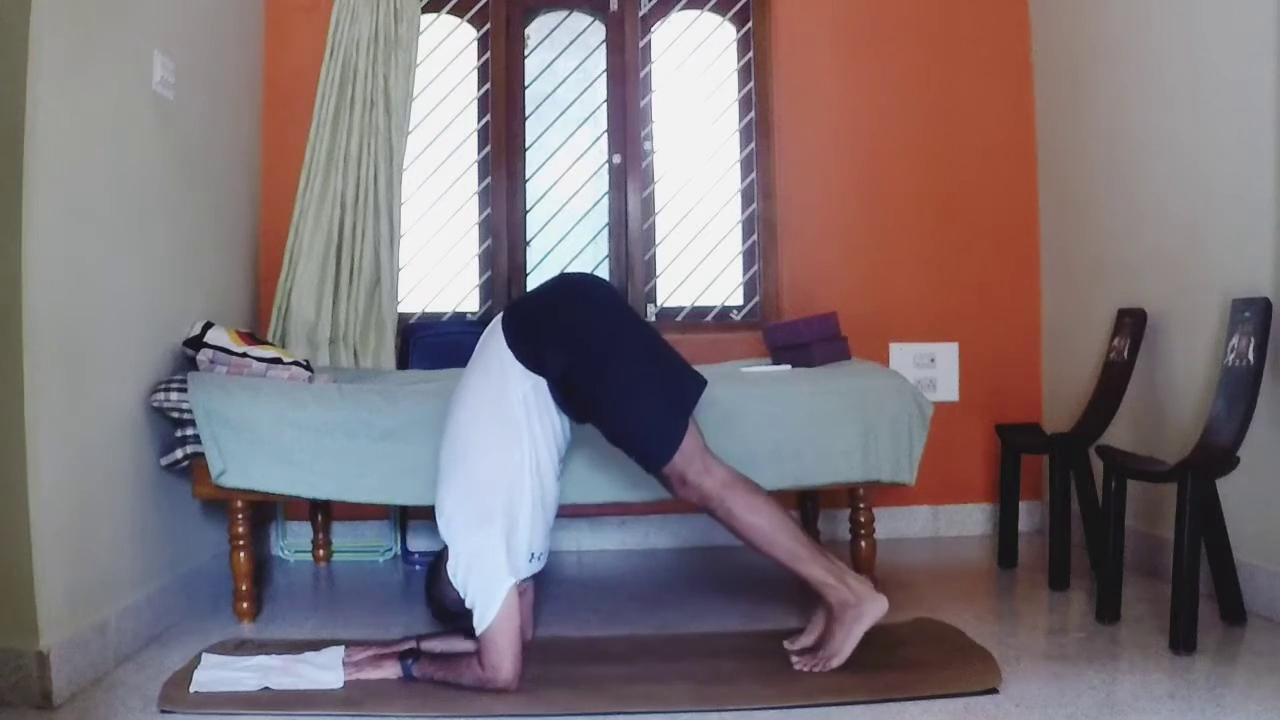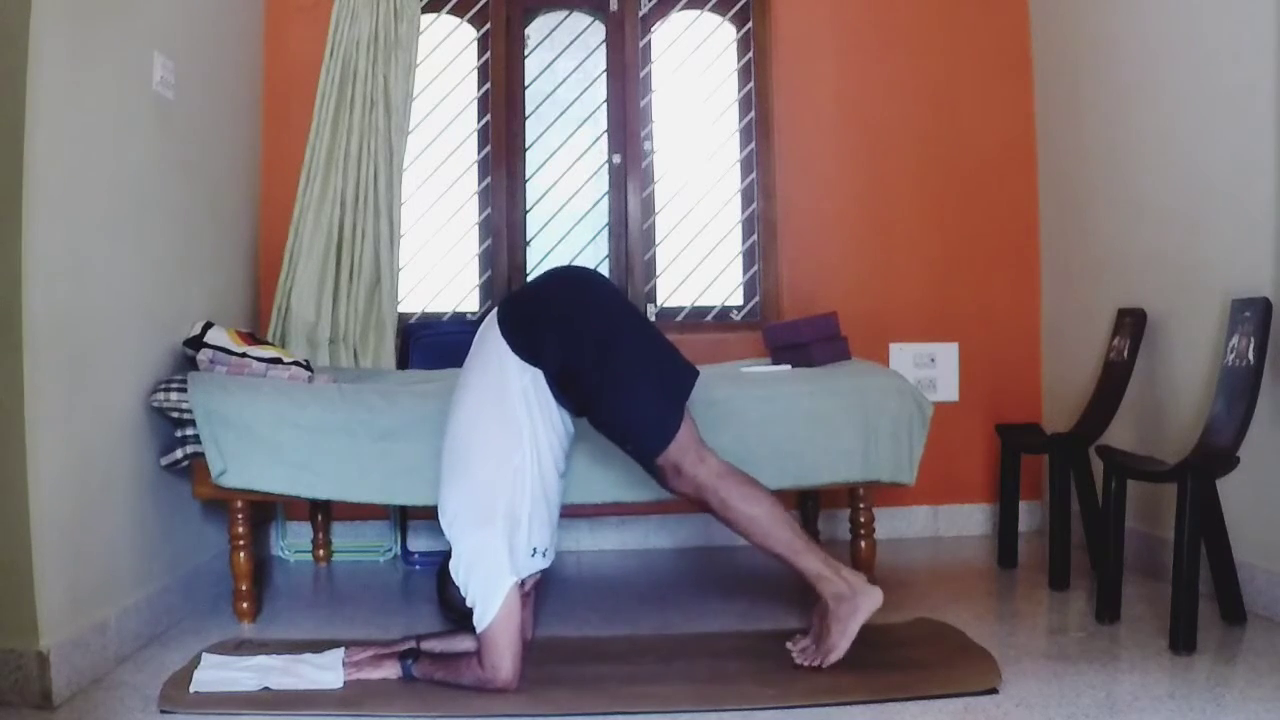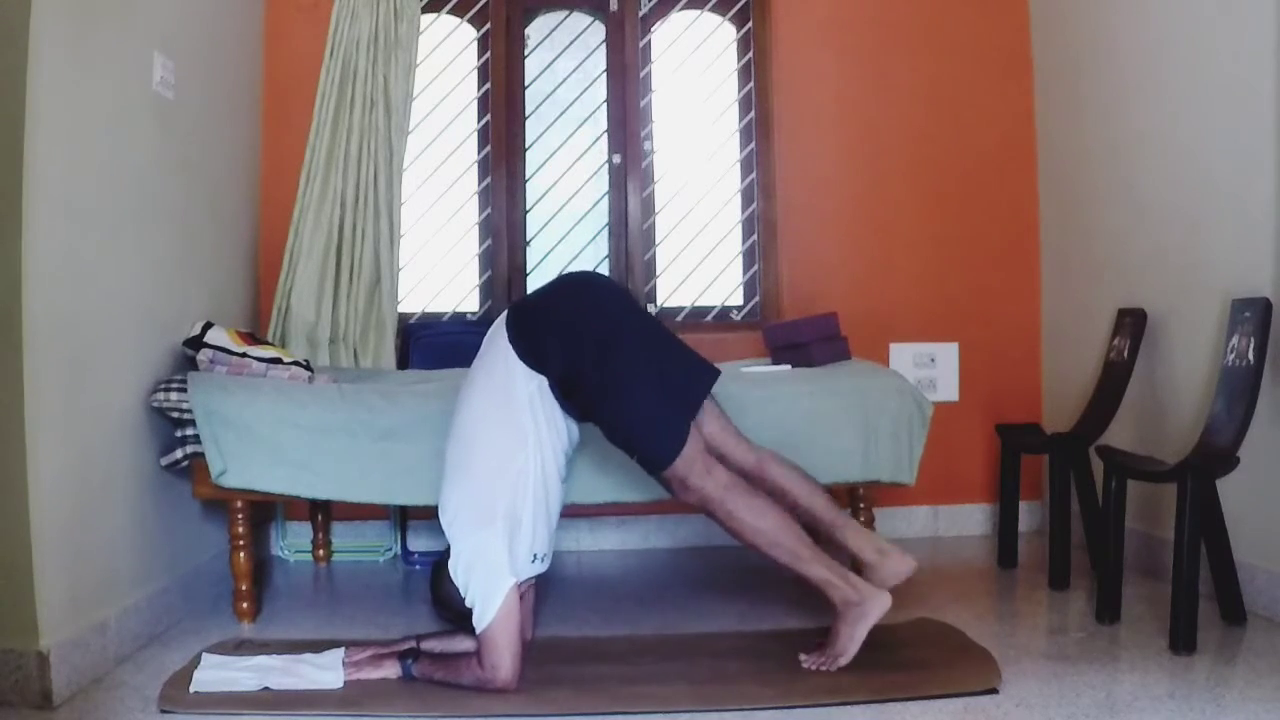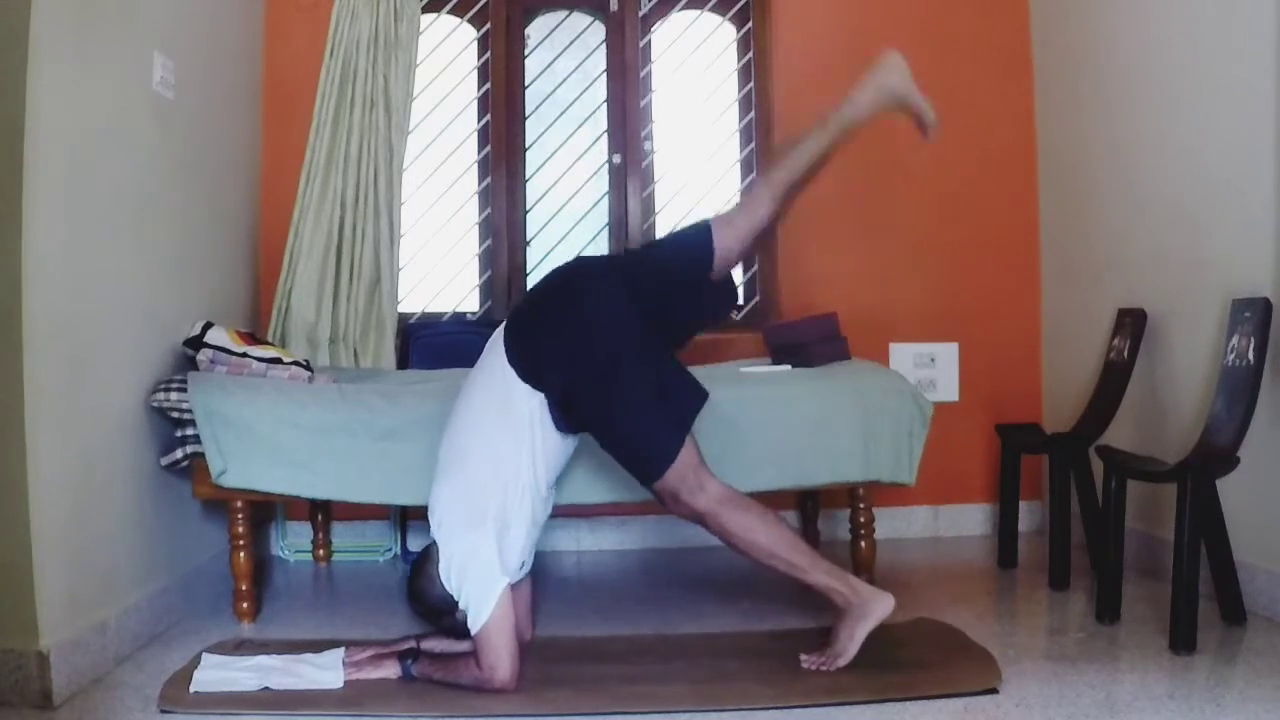
dt=0.3s
person 1, frame 1
left shoulder: (478, 542)
right shoulder: (482, 526)
left elbow: (500, 672)
right elbow: (517, 631)
left wrist: (407, 665)
right wrist: (415, 643)
left hip: (566, 327)
right hip: (563, 323)
left knee: (696, 477)
right knee: (692, 476)
left ankle: (847, 595)
right ankle: (835, 585)
person 1, frame 2
left shoulder: (480, 539)
right shoulder: (482, 523)
left elbow: (500, 670)
right elbow: (517, 632)
left wrist: (407, 664)
right wrist: (416, 642)
left hip: (564, 320)
left knee: (690, 469)
right knee: (685, 471)
left ankle: (840, 588)
right ankle: (830, 579)
person 1, frame 3
left shoulder: (477, 537)
right shoulder: (481, 522)
left elbow: (501, 672)
right elbow: (513, 630)
left wrist: (404, 661)
right wrist: (417, 640)
left hip: (573, 327)
right hip: (575, 316)
left knee: (698, 478)
right knee: (727, 451)
left ankle: (850, 593)
right ankle: (869, 553)
person 1, frame 4
left shoulder: (465, 559)
left elbow: (501, 672)
right elbow: (519, 629)
left wrist: (408, 662)
right wrist: (424, 644)
left hip: (570, 337)
right hip: (578, 312)
left knee: (697, 496)
right knee: (747, 216)
left ankle: (853, 596)
right ankle: (869, 94)
